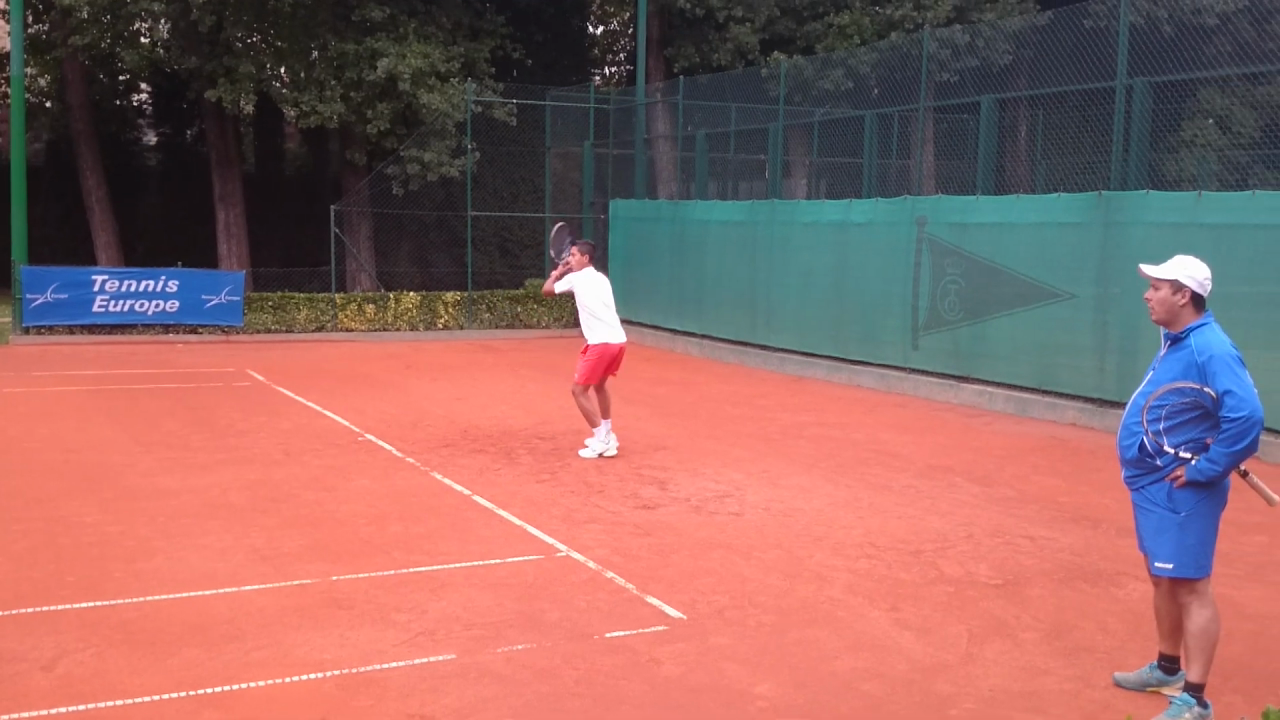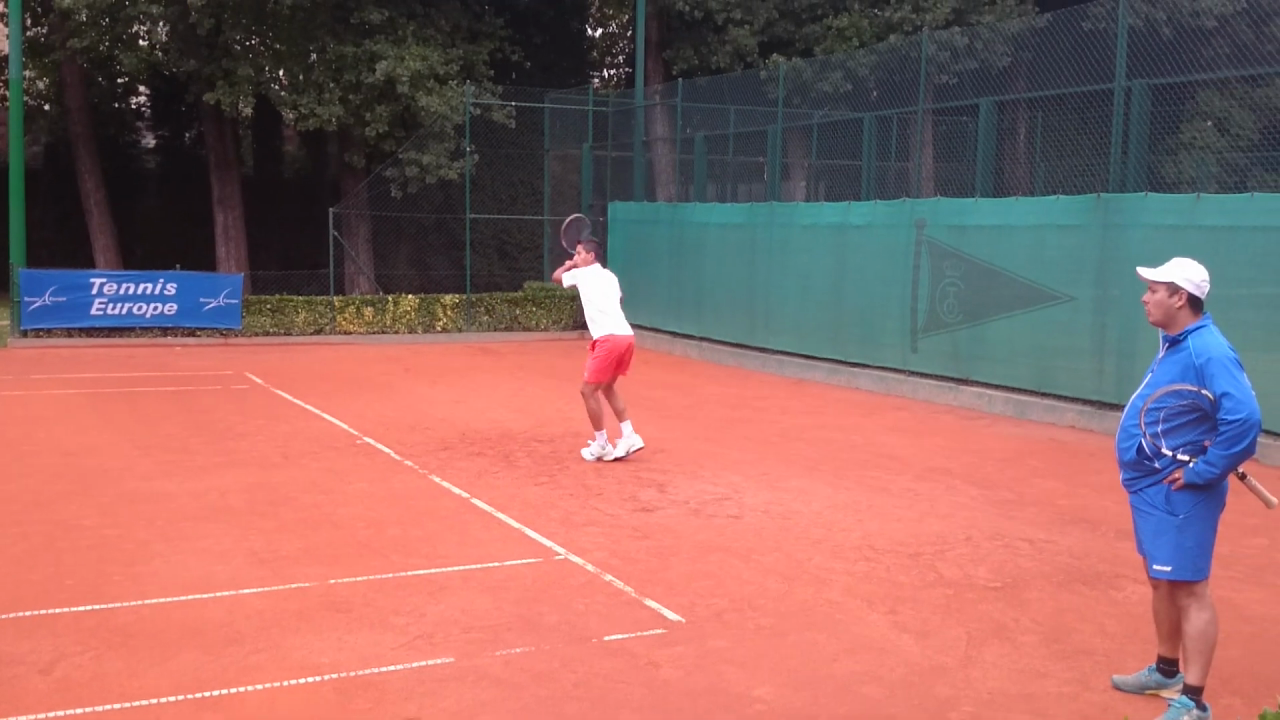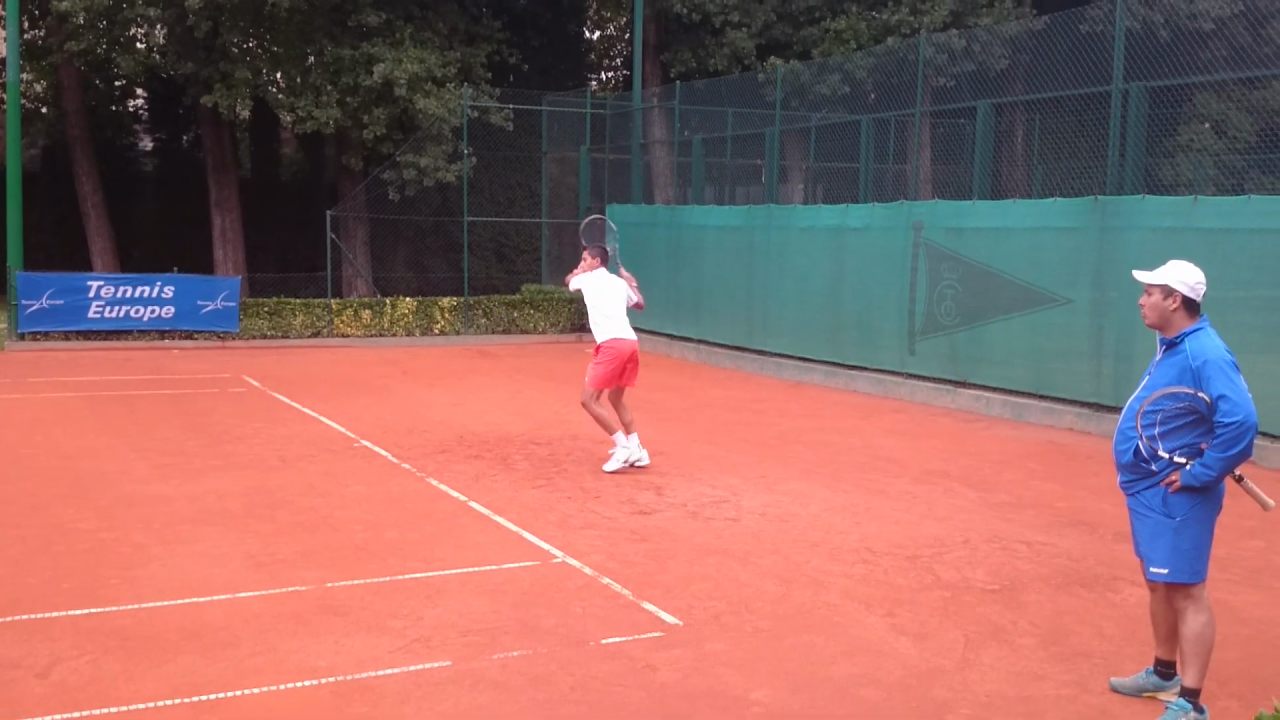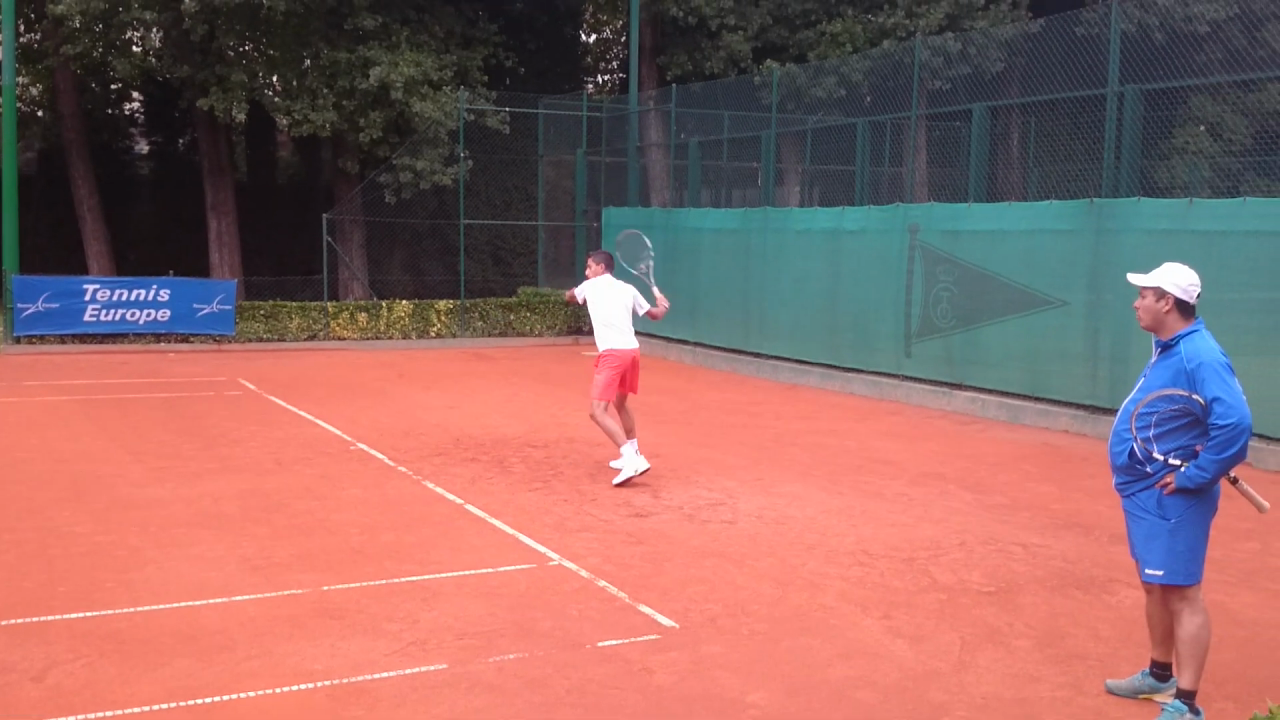
dt=0.1s
person 1, frame 1
left shoulder: (1210, 349)
right shoulder: (1174, 342)
left elbow: (1246, 417)
left wrist: (1203, 470)
left hip: (1180, 492)
right hip: (1153, 485)
left knee: (1190, 588)
right knee: (1163, 581)
right ankle: (1167, 669)
person 1, frame 2
left shoulder: (1208, 351)
right shoulder: (1173, 345)
left elbow: (1244, 418)
left wrist: (1201, 472)
left hip: (1178, 495)
right hip: (1151, 487)
left knee: (1188, 590)
right knee: (1162, 583)
right ankle: (1166, 671)
person 1, frame 3
left shoulder: (1204, 354)
right shoulder: (1171, 348)
left elbow: (1240, 422)
left wrist: (1198, 474)
left hip: (1175, 497)
right hip: (1149, 490)
left knee: (1185, 593)
right knee: (1160, 586)
right ankle: (1164, 674)
person 1, frame 4
left shoulder: (1199, 355)
right shoulder: (1166, 350)
left elbow: (1234, 423)
left wrist: (1193, 476)
left hip: (1170, 499)
right hip: (1144, 491)
left knee: (1181, 594)
right knee: (1155, 588)
right ankle: (1159, 675)
person 2, frame 1
left shoulder: (575, 278)
right shoulder: (602, 279)
left elbow: (546, 289)
left wrist: (557, 273)
left hip: (600, 344)
right hip: (619, 341)
left knee: (579, 391)
right knee: (598, 385)
left ankle: (603, 441)
right ankle: (605, 433)
person 2, frame 2
left shoulder: (581, 274)
right shoulder: (610, 276)
left elbow: (556, 276)
left wrist: (569, 265)
left hip: (608, 339)
right hip: (626, 336)
left knee: (588, 391)
right knee: (607, 387)
left ankle: (601, 445)
right ankle: (629, 437)
person 2, frame 3
left shoulder: (587, 279)
right shoulder: (620, 282)
left elbow: (568, 280)
right elbow: (640, 305)
right wrist: (633, 284)
left hip: (611, 344)
right hip: (630, 343)
left knee: (588, 399)
right knee: (616, 398)
left ankle: (623, 446)
right ankle: (635, 449)
person 2, frame 4
left shoulder: (591, 286)
right shoulder: (628, 289)
left elbow: (569, 296)
right elbow: (655, 314)
left wrist: (582, 289)
right wrist: (662, 303)
left hip: (612, 353)
right hip: (631, 351)
left knee: (597, 412)
right knee: (620, 403)
left ankle: (632, 459)
right ankle: (630, 455)
